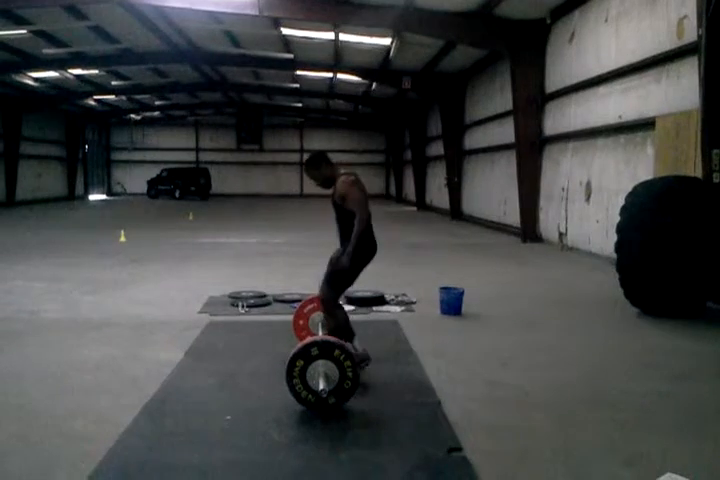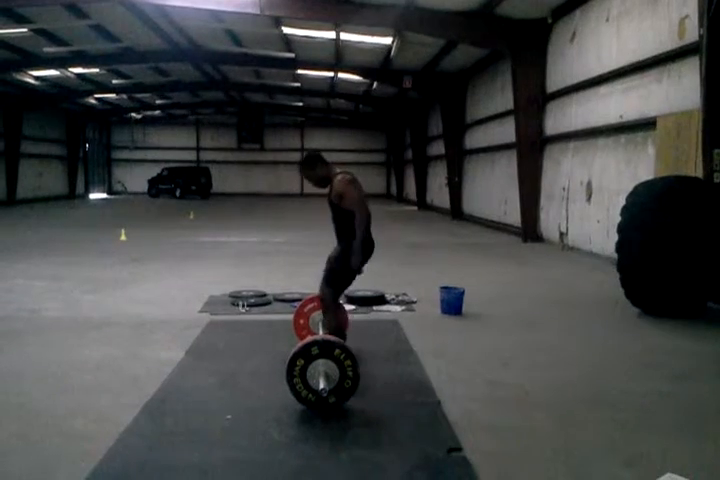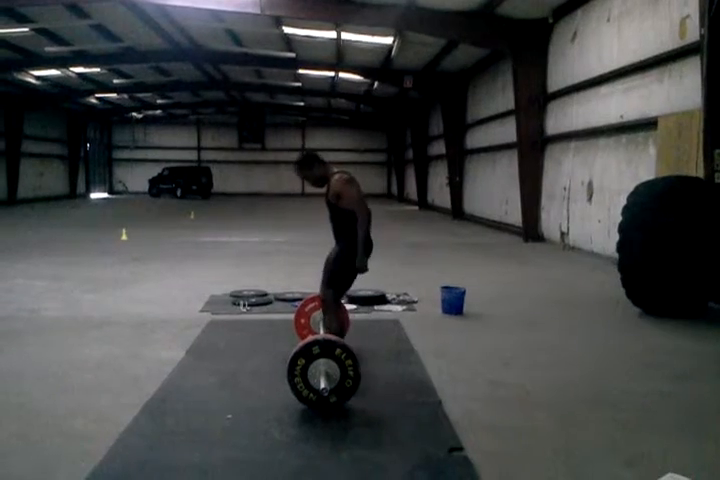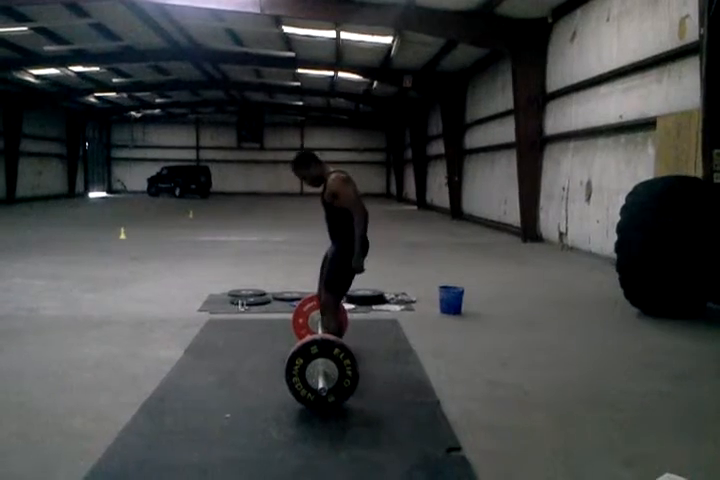
dt=0.1s
person 1, frame 1
left shoulder: (346, 182)
right shoulder: (340, 184)
left elbow: (362, 216)
left wrist: (349, 254)
right wrist: (345, 252)
left hip: (357, 250)
right hip: (350, 248)
left knee: (326, 297)
right knee: (328, 297)
left ankle: (356, 352)
person 1, frame 2
left shoulder: (343, 182)
right shoulder: (336, 183)
left elbow: (363, 214)
left wrist: (357, 254)
right wrist: (340, 248)
left hip: (353, 247)
right hip: (345, 244)
left knee: (327, 298)
right knee: (328, 296)
person 1, frame 3
left shoulder: (341, 182)
right shoulder: (333, 183)
left elbow: (363, 214)
left wrist: (361, 255)
left hip: (352, 247)
right hip: (344, 245)
left knee: (329, 301)
right knee: (327, 299)
person 1, frame 4
left shoulder: (337, 181)
right shoulder: (329, 182)
left elbow: (360, 213)
left wrist: (358, 254)
left hip: (348, 247)
right hip: (339, 245)
left knee: (328, 303)
right knee: (324, 300)
